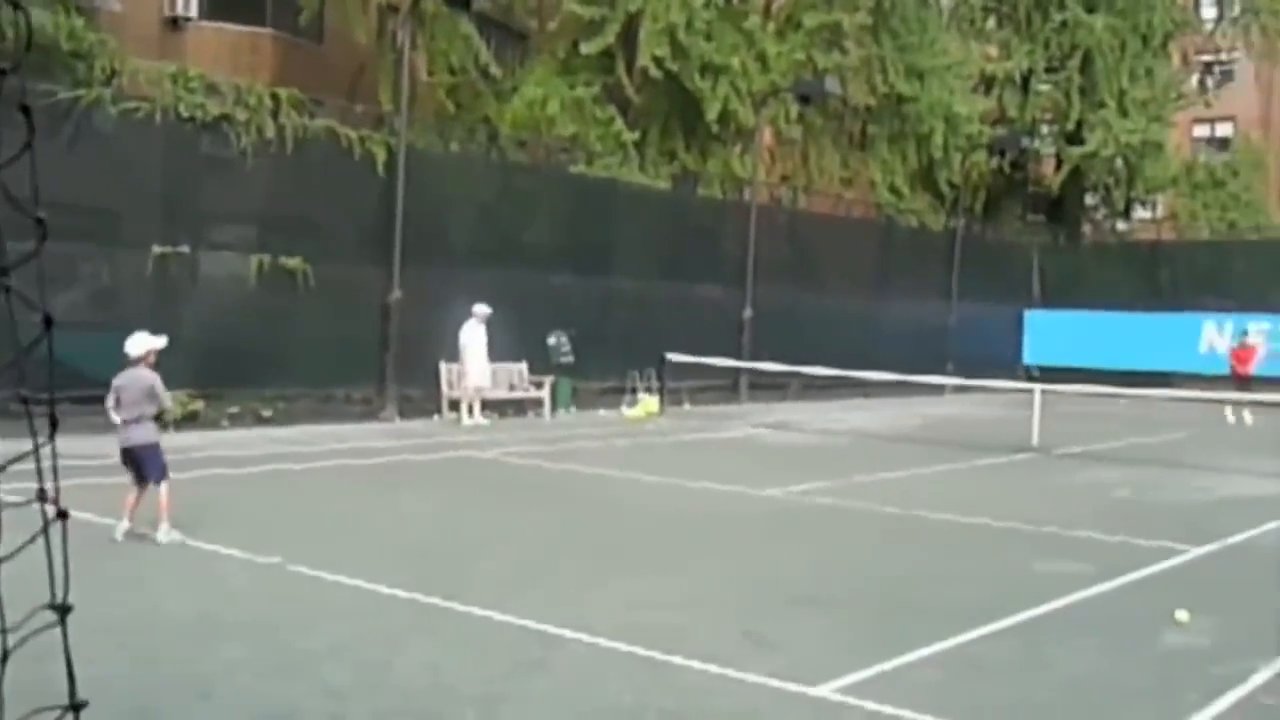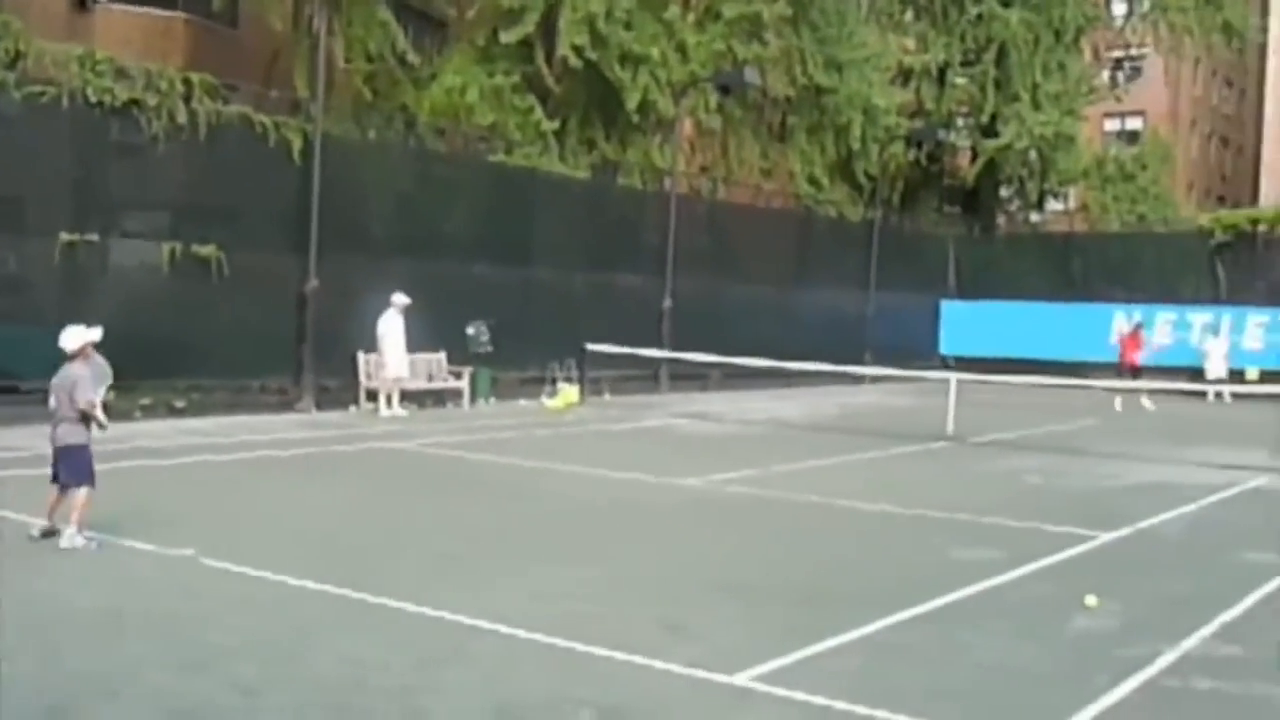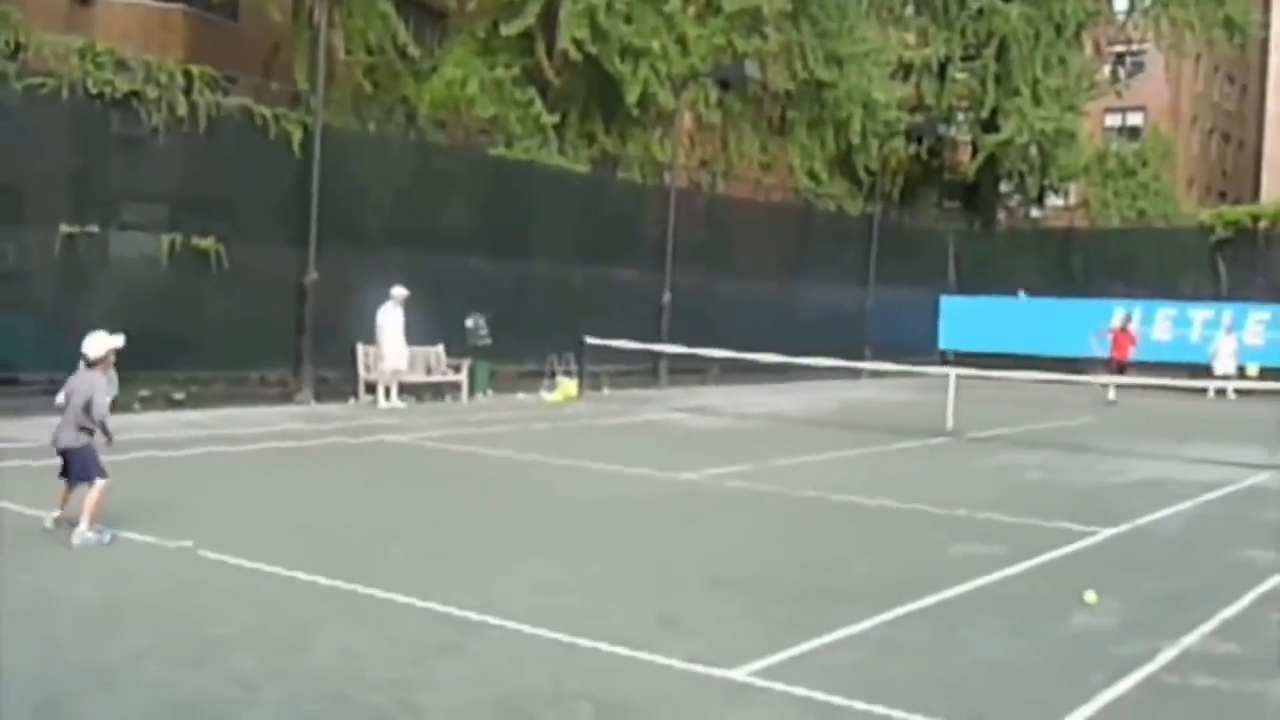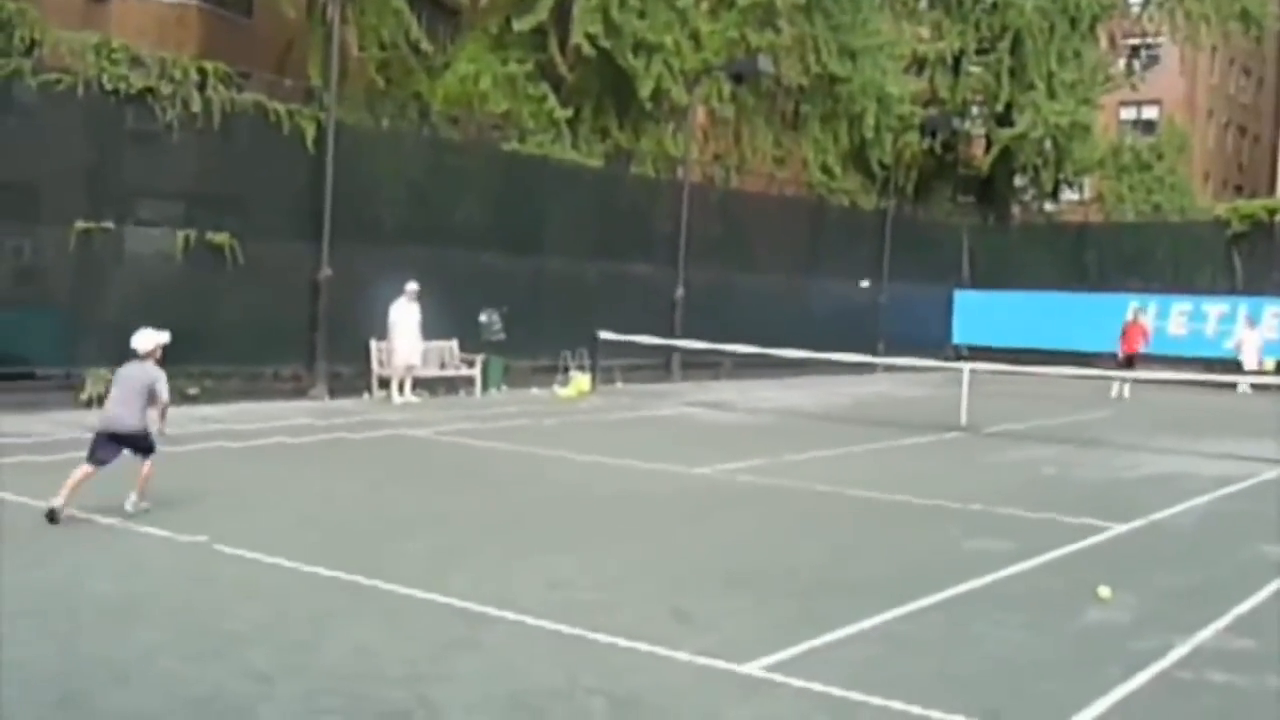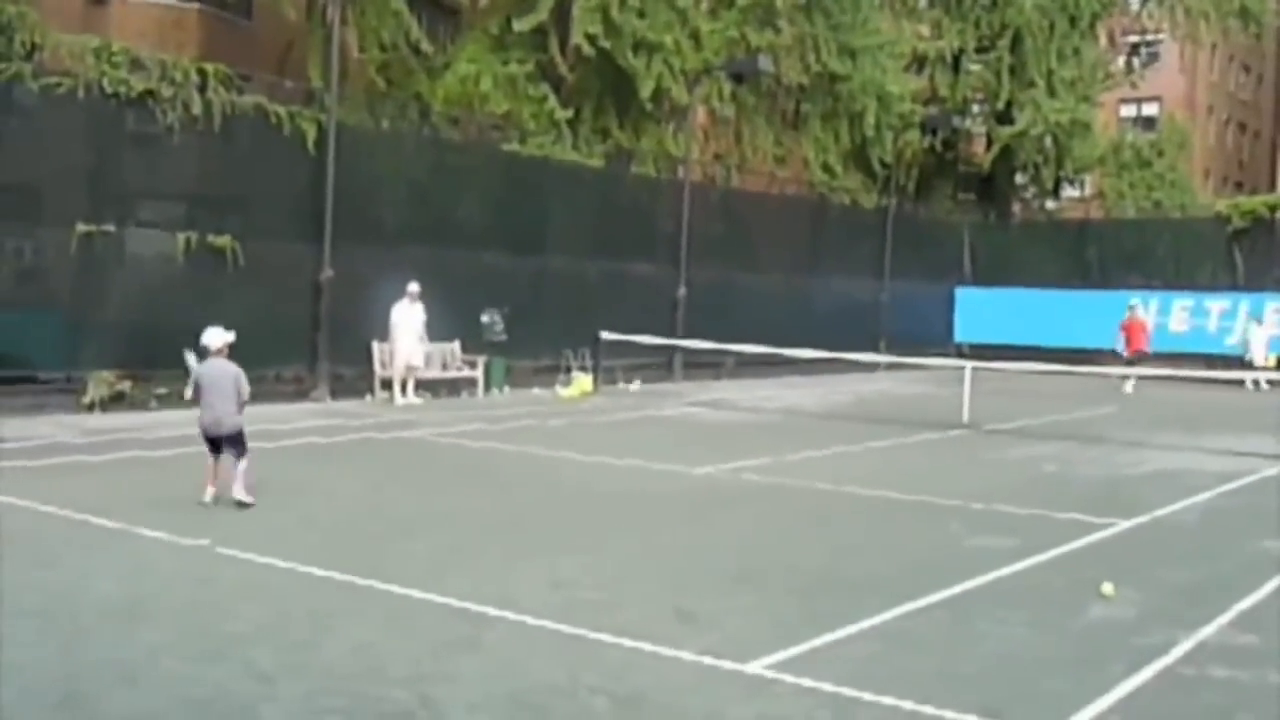
dt=0.4s
person 1, frame 1
left shoulder: (118, 379)
right shoulder: (151, 378)
left elbow: (110, 407)
right elbow: (166, 405)
left hip: (125, 440)
right hip: (145, 438)
left knee: (141, 484)
right knee: (161, 481)
left ankle: (124, 526)
right ankle: (164, 528)
person 1, frame 2
left shoulder: (60, 375)
right shoulder: (82, 373)
left elbow: (53, 404)
right elbow: (83, 405)
left wrist: (93, 405)
right wrist: (98, 418)
left hip: (59, 436)
right hip: (75, 437)
left knee: (63, 485)
right knee: (85, 485)
left ankle: (47, 526)
right ankle: (71, 535)
person 1, frame 3
left shoulder: (77, 377)
right shoulder: (101, 384)
left elbow: (62, 401)
right elbow: (100, 416)
right wrist: (108, 434)
left hip: (61, 438)
right hip: (78, 440)
left knee: (72, 479)
right knee: (99, 481)
left ankle: (56, 516)
right ankle: (83, 531)
person 1, frame 4
left shoulder: (123, 370)
right shoulder: (158, 374)
left elbow: (111, 397)
right elbow: (164, 400)
right wrist: (162, 423)
left hip: (108, 423)
right hip: (133, 427)
left knee: (90, 465)
right knee: (147, 457)
left ankle: (58, 503)
right ankle: (136, 499)
person 1, frame 5
left shoulder: (200, 370)
right shoulder: (235, 370)
left elbow: (194, 397)
right elbow: (245, 397)
left hip: (207, 424)
right hip: (231, 423)
left knee: (215, 454)
right knee: (241, 456)
left ankle: (210, 491)
right ankle: (238, 489)
